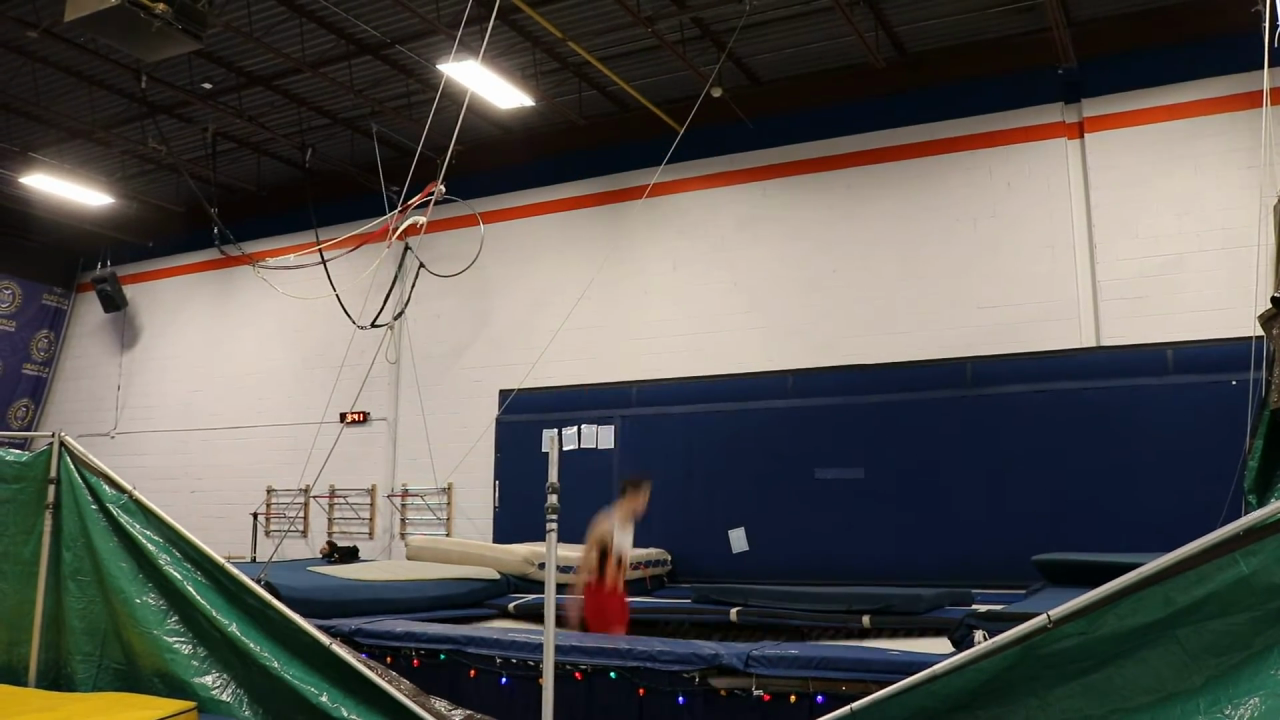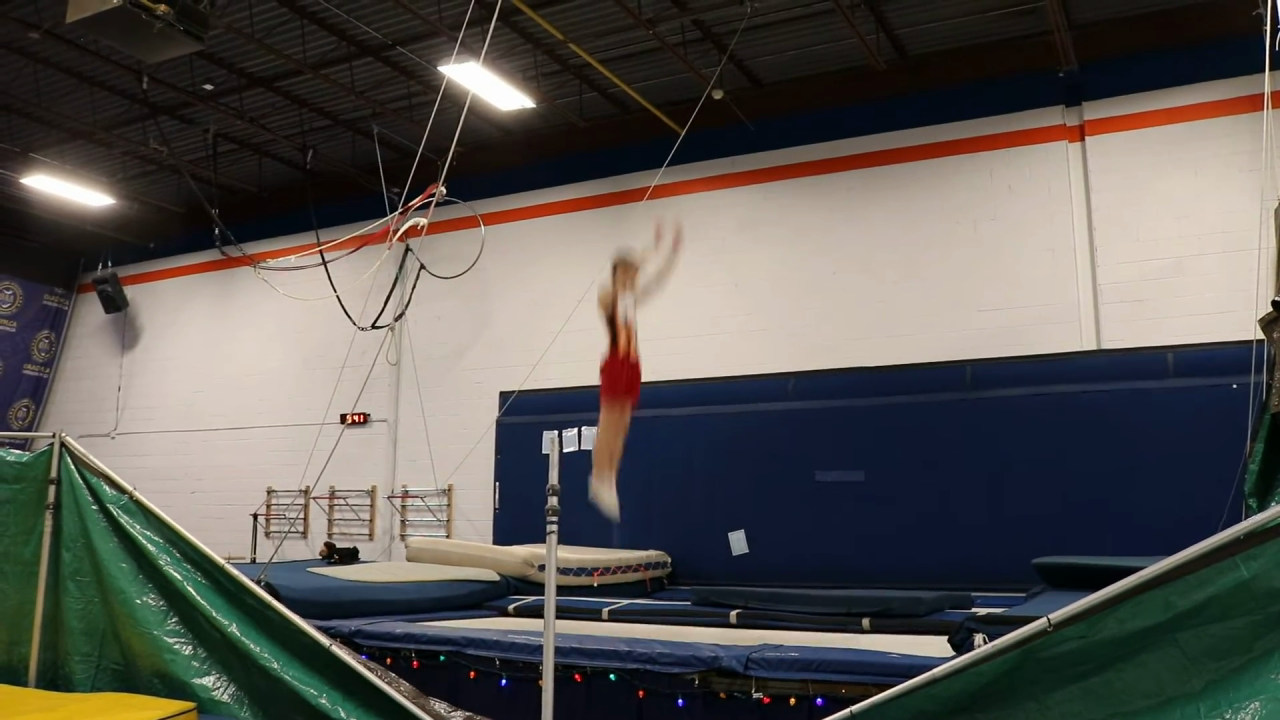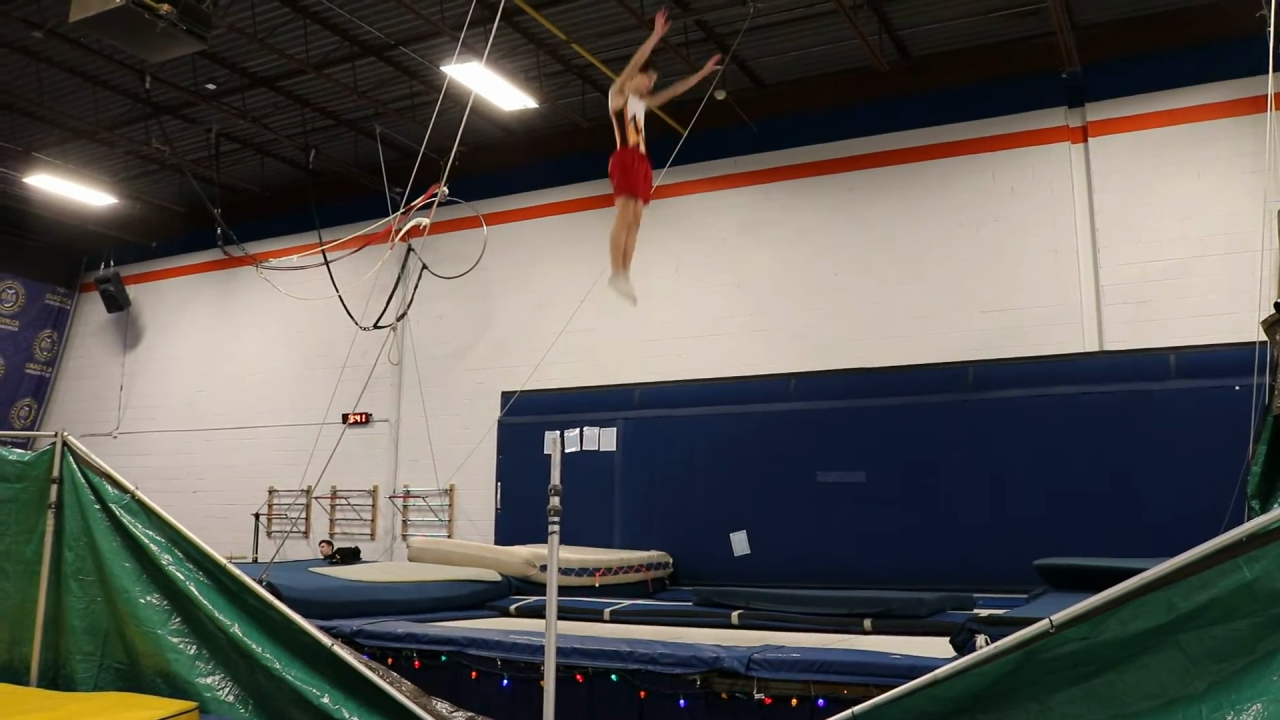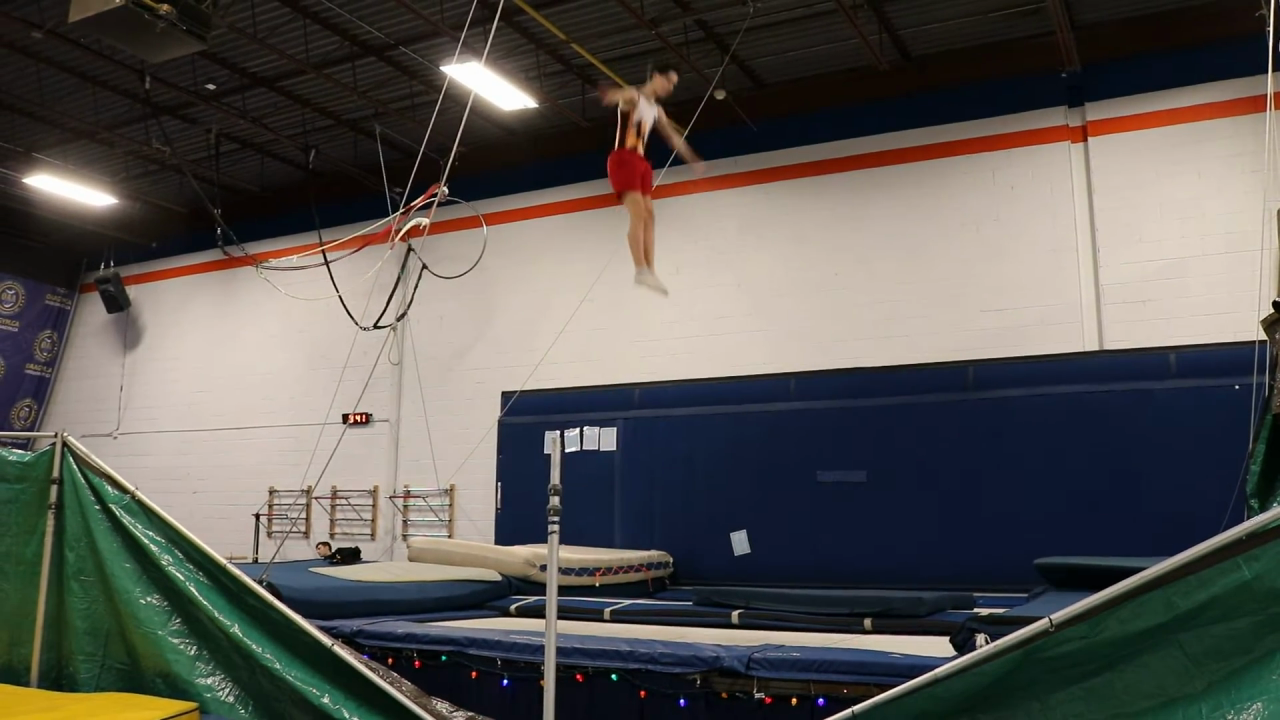
dt=0.4s
person 1, frame 1
left shoulder: (629, 525)
right shoulder: (605, 526)
right elbow: (585, 565)
right wrist: (576, 600)
left hip: (615, 596)
right hip: (600, 596)
person 1, frame 2
left shoulder: (630, 298)
right shoulder: (608, 296)
left elbow: (658, 280)
right elbow: (623, 272)
left wrist: (672, 252)
right wrist: (652, 251)
left hip: (632, 365)
right hip: (616, 364)
left knee: (620, 427)
right knee: (608, 426)
left ankle: (609, 481)
right ankle: (598, 481)
person 1, frame 3
left shoulder: (641, 104)
right shoulder: (618, 94)
left elbow: (672, 92)
right elbow: (633, 65)
left wrist: (703, 73)
right wrist: (657, 34)
left hip: (641, 162)
right hip: (625, 160)
left knee: (633, 222)
right knee: (623, 219)
left ankle: (623, 275)
right ankle: (617, 273)
person 1, frame 4
left shoulder: (656, 110)
right shoulder: (633, 97)
left elbow: (674, 137)
right elbow: (620, 96)
left wrist: (694, 160)
right wrist: (610, 95)
left hip: (639, 163)
right hip: (622, 160)
left knee: (647, 217)
right knee: (639, 215)
left ankle: (649, 272)
right ankle: (642, 271)
